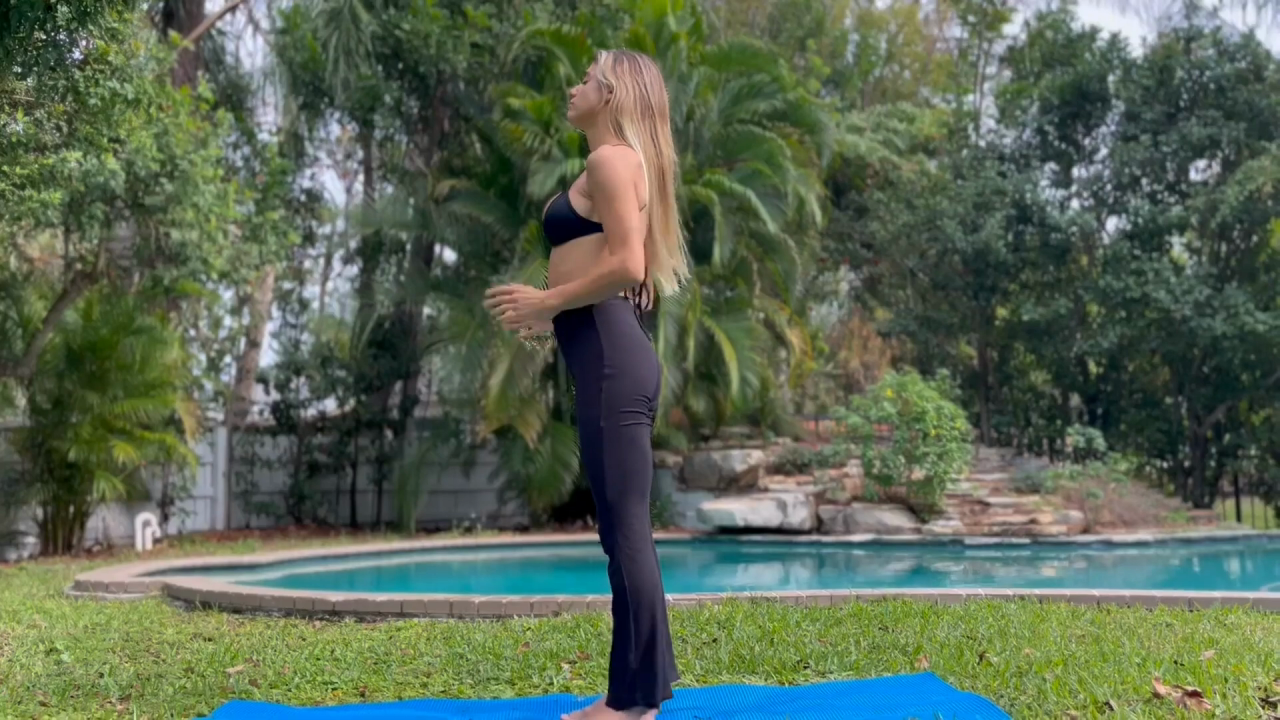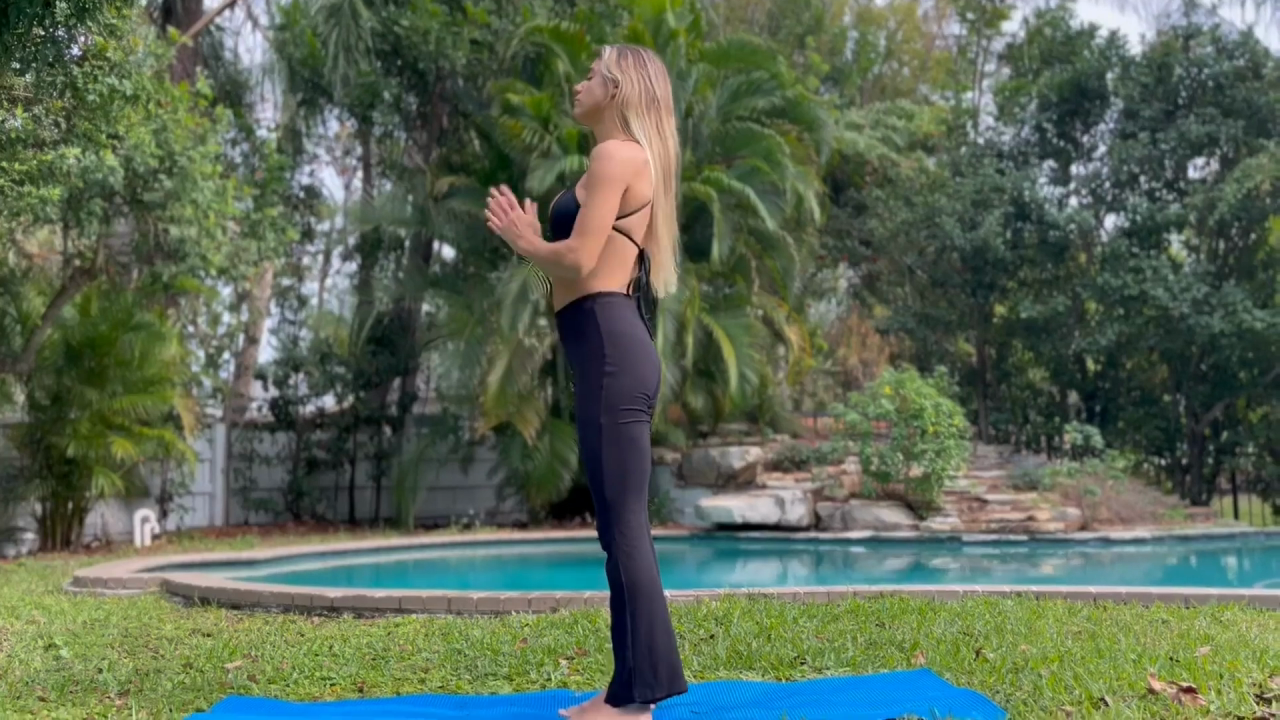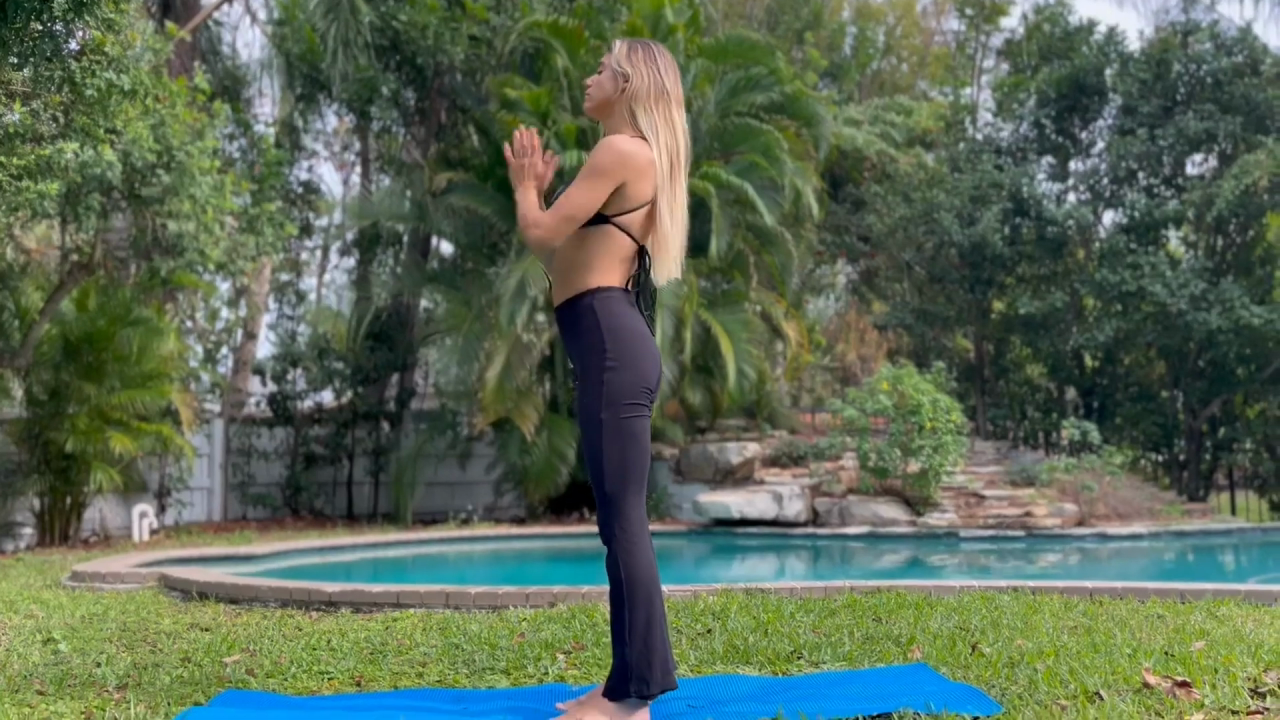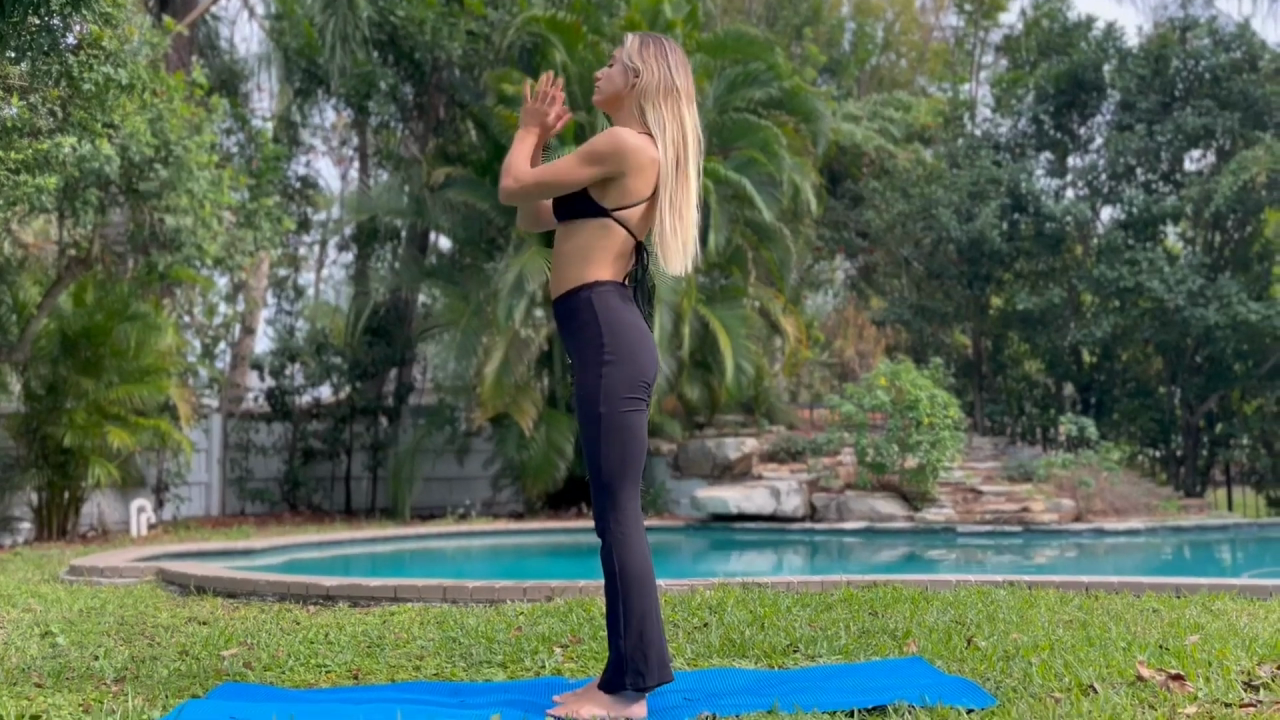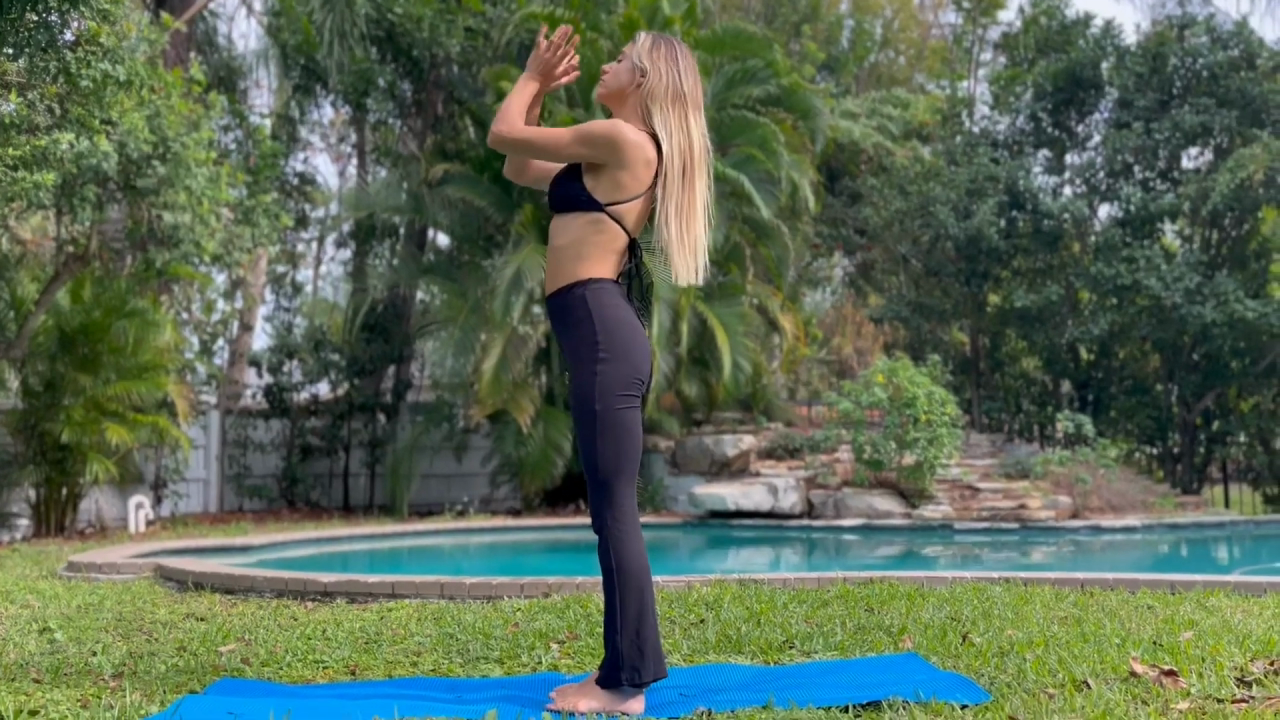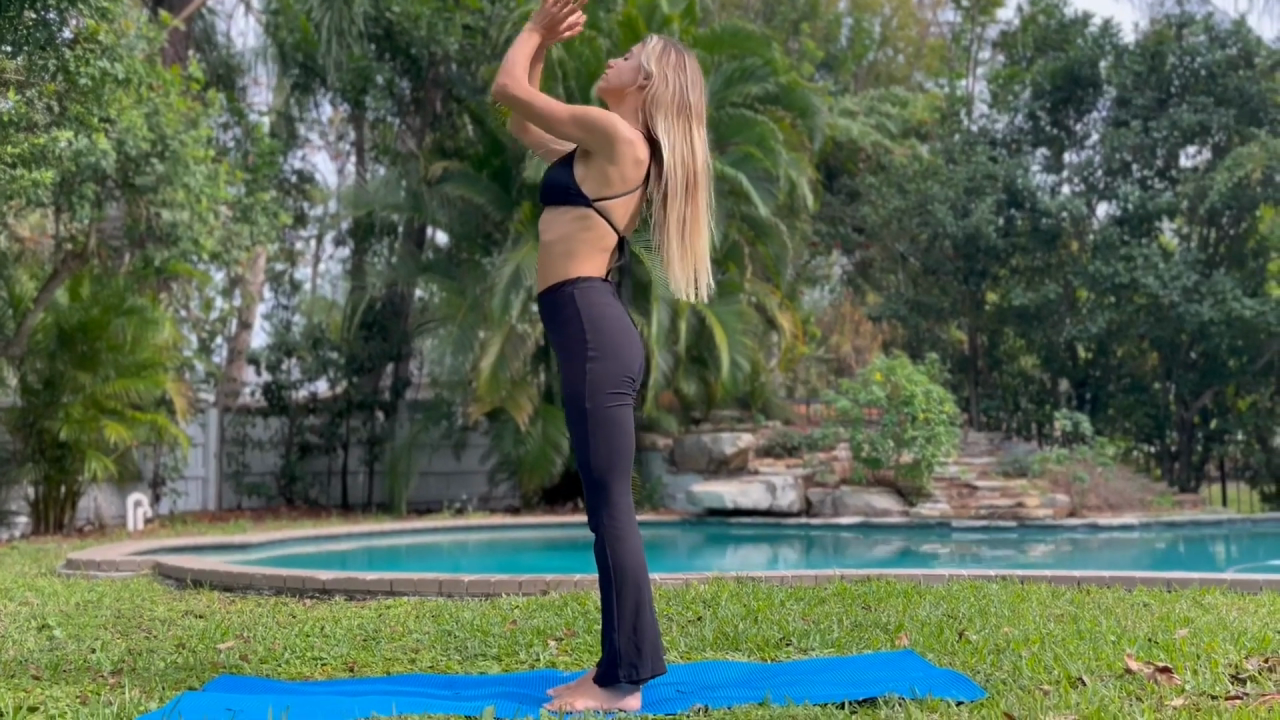
dt=0.2s
person 1, frame 1
left shoulder: (612, 161)
right shoulder: (612, 168)
left elbow: (628, 264)
left wrist: (544, 300)
right wrist: (544, 302)
left hip: (609, 356)
right hip: (608, 356)
left knee: (624, 529)
right knee: (623, 529)
person 1, frame 2
left shoulder: (616, 156)
right shoulder: (622, 163)
left elbow: (579, 262)
left wrist: (527, 241)
right wrist: (531, 237)
left hip: (610, 351)
right hip: (609, 351)
left knee: (623, 528)
right knee: (622, 527)
person 1, frame 3
left shoulder: (620, 150)
right shoulder: (629, 159)
left elbow: (543, 237)
right elbow: (571, 250)
left wrist: (525, 186)
right wrist: (537, 190)
left hip: (610, 346)
right hip: (610, 346)
left knee: (622, 520)
right knee: (621, 520)
person 1, frame 4
left shoulder: (623, 143)
right shoulder: (627, 154)
left elbow: (515, 188)
right elbow: (536, 217)
left wrist: (529, 132)
right wrist: (538, 135)
left hip: (606, 338)
right hip: (605, 339)
left knee: (618, 516)
right knee: (616, 516)
person 1, frame 5
left shoulder: (620, 139)
right shoulder: (616, 152)
left elbow: (501, 135)
right elbow: (519, 169)
left wrist: (531, 80)
right wrist: (539, 87)
left hip: (600, 335)
right hip: (599, 336)
left knee: (614, 511)
right knee: (611, 511)
person 1, frame 6
left shoulder: (615, 134)
right shoulder: (604, 148)
left elbow: (505, 90)
right elbow: (521, 126)
left hip: (592, 334)
right hip: (592, 334)
left knee: (610, 508)
right knee: (607, 508)
left ankle: (623, 681)
right ankle: (620, 667)
